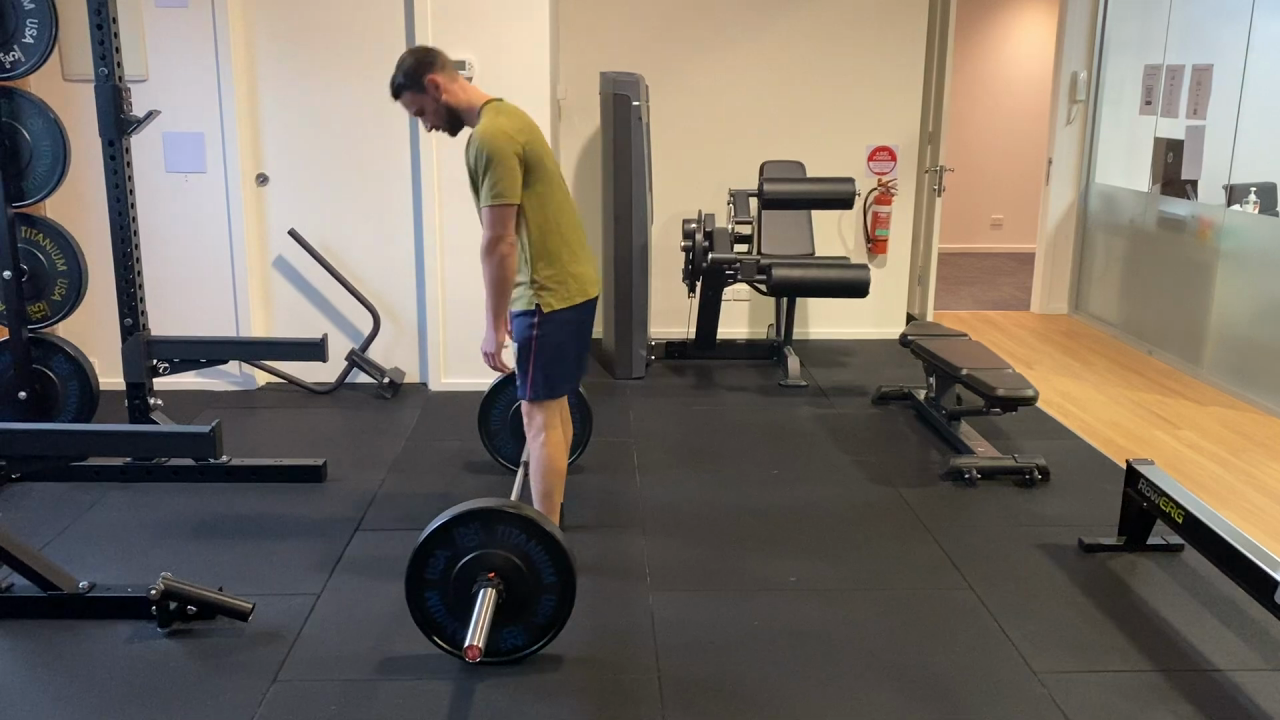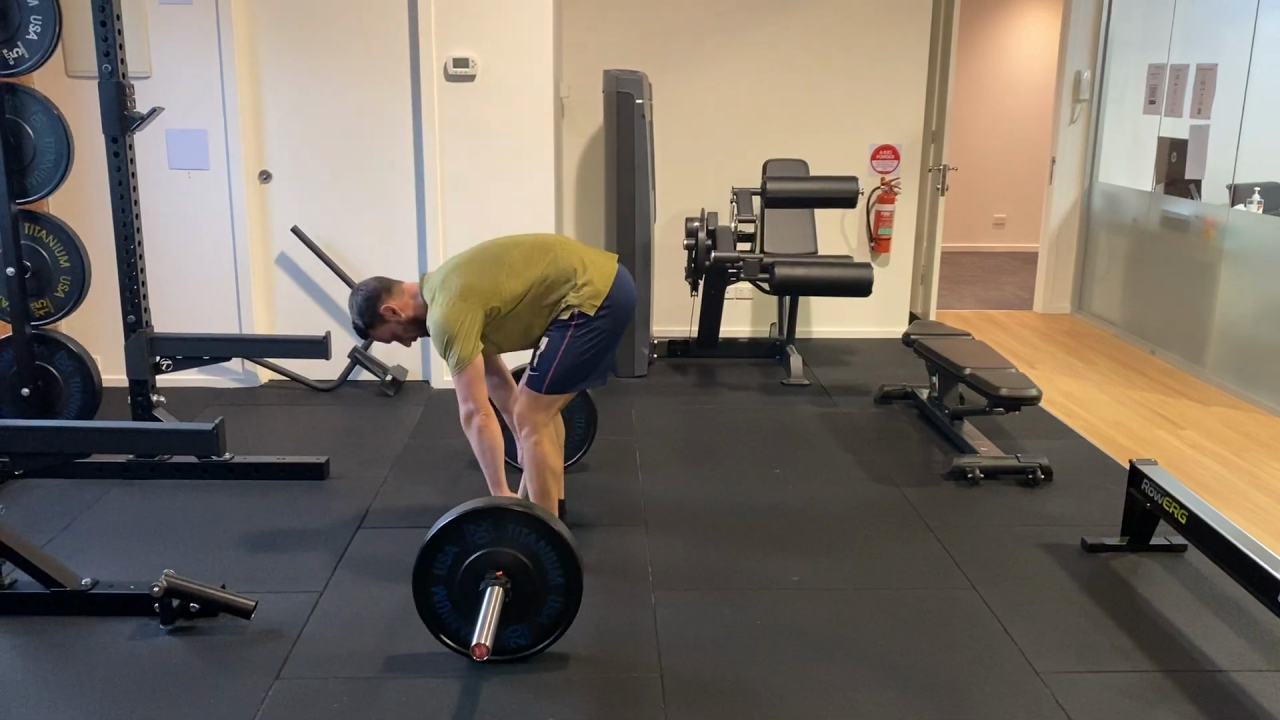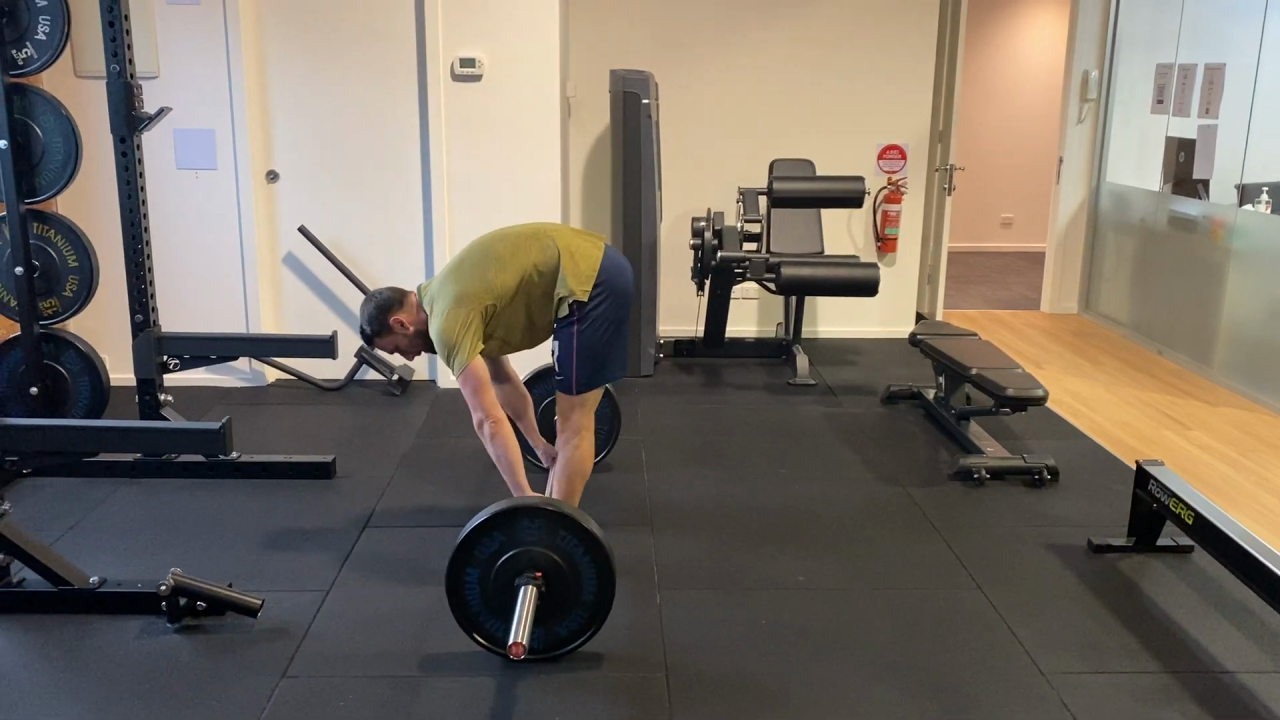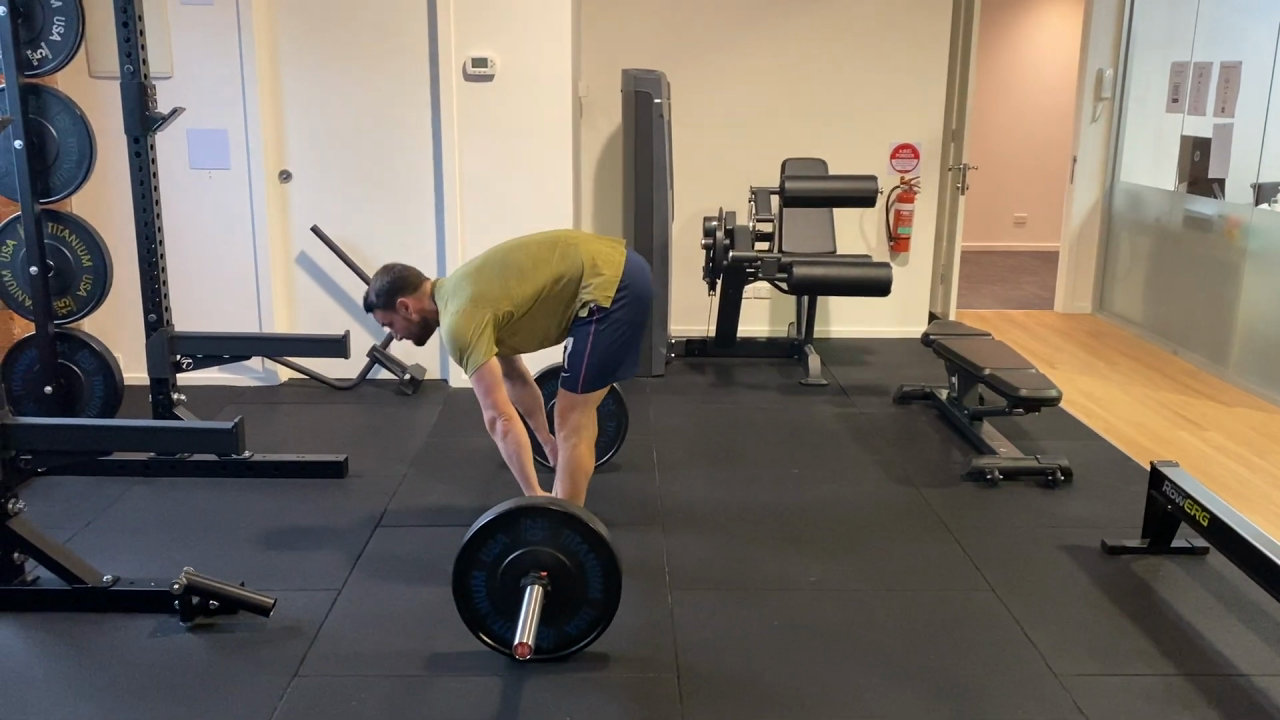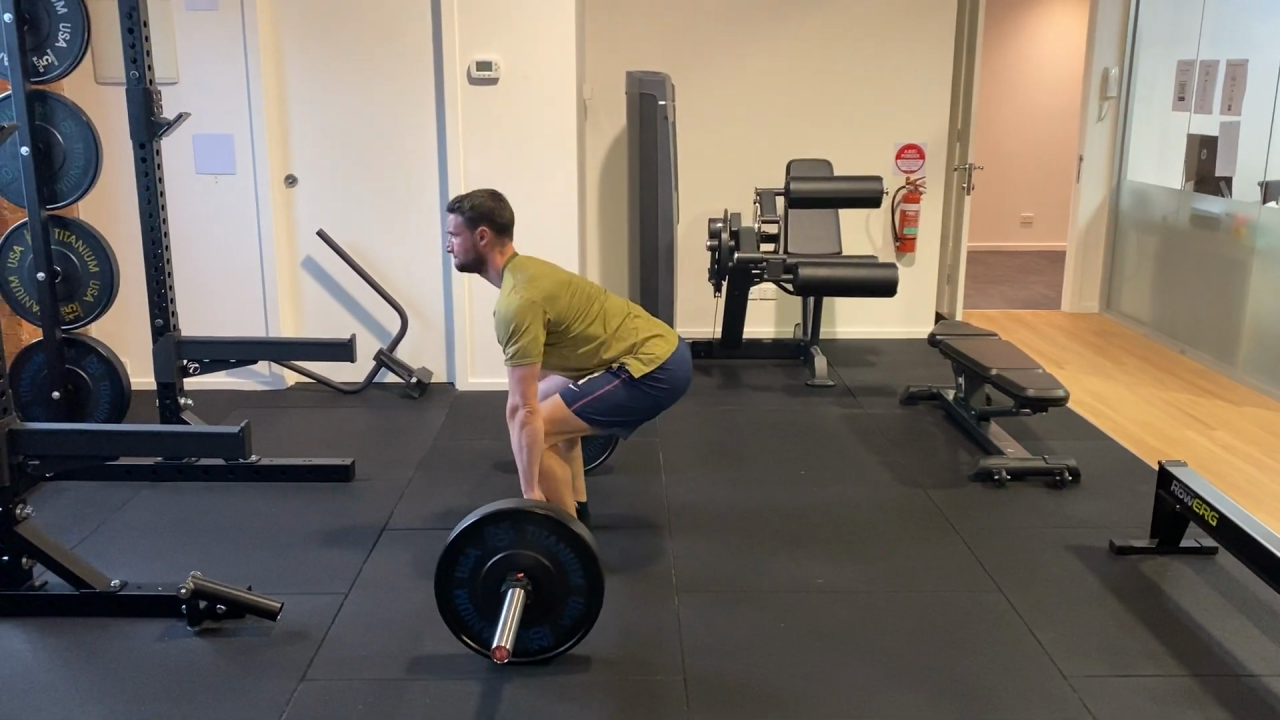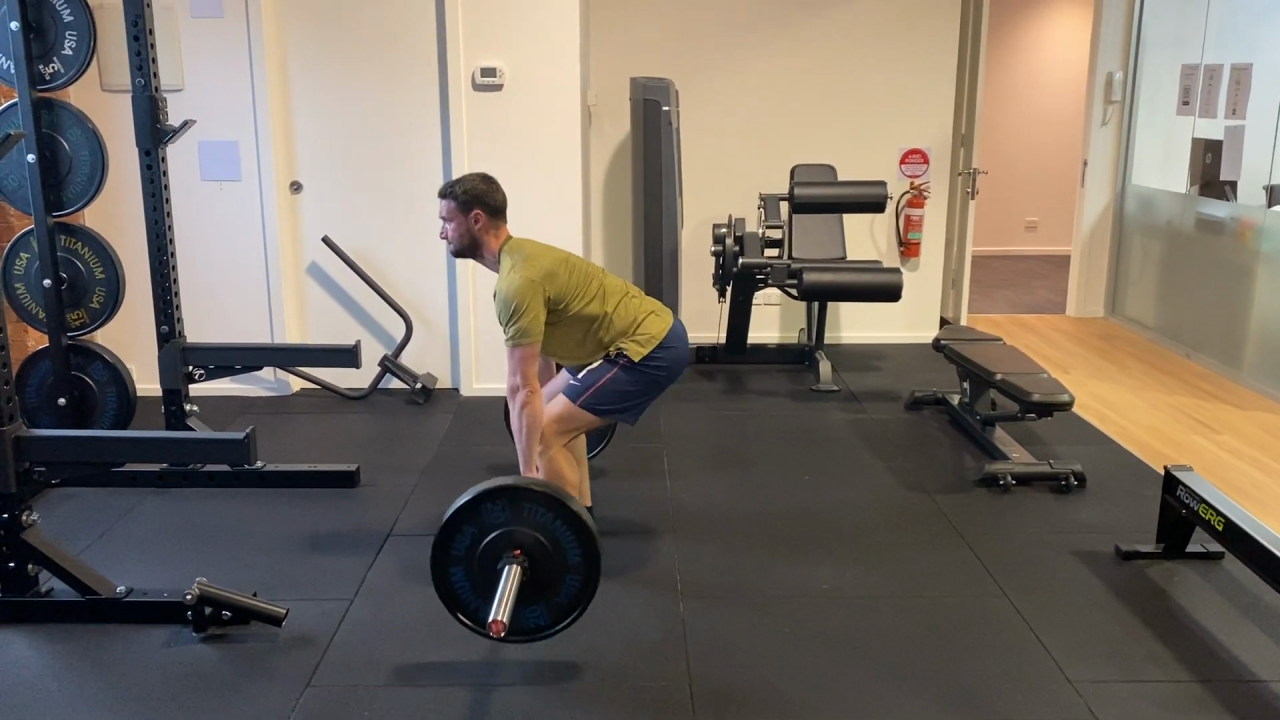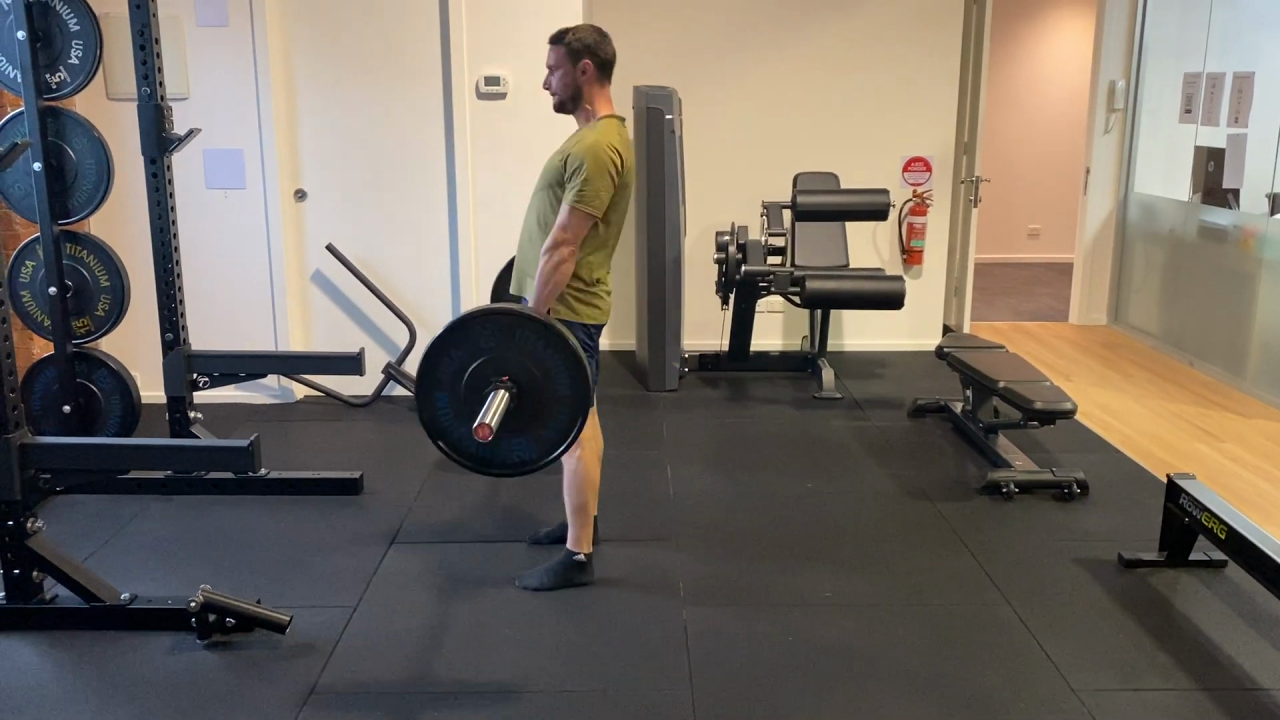
dt=0.7s
person 1, frame 1
left shoulder: (490, 137)
right shoulder: (503, 120)
left elbow: (499, 242)
left wrist: (494, 327)
right wrist: (510, 308)
left hip: (555, 292)
right hip: (563, 285)
left knee: (539, 414)
right knee: (551, 405)
right ankle: (549, 520)
person 1, frame 2
left shoulder: (447, 315)
right shoulder: (445, 292)
left elbow: (475, 413)
right elbow: (494, 376)
left wrist: (500, 493)
right wrist: (524, 439)
left hip: (594, 295)
right hip: (605, 281)
left knee: (532, 416)
right knee: (538, 406)
right ankle: (552, 511)
person 1, frame 3
left shoulder: (447, 322)
right shoulder: (447, 301)
left elbow: (488, 419)
right elbow: (503, 381)
left wrist: (524, 497)
right wrist: (538, 443)
left hip: (588, 279)
right hip: (599, 265)
left knee: (574, 419)
right knee: (572, 411)
person 1, frame 4
left shoulder: (459, 321)
right shoulder: (460, 297)
left elbow: (499, 418)
right elbow: (515, 378)
left wrist: (535, 497)
right wrist: (547, 440)
left hip: (609, 283)
left knee: (572, 416)
right knee: (575, 412)
person 1, frame 5
left shoulder: (517, 302)
right shoulder: (526, 273)
left elbow: (522, 410)
left wrist: (530, 494)
left hip: (653, 369)
right hip: (657, 350)
left knee: (537, 430)
right knee: (549, 406)
right ankle: (575, 509)
person 1, frame 6
left shoulder: (517, 284)
right shoulder: (522, 257)
left elbow: (521, 389)
right elbow: (542, 351)
left wrist: (528, 475)
right wrist: (546, 403)
left hip: (648, 349)
right hip: (653, 335)
left knee: (546, 432)
right knee: (553, 410)
person 1, frame 7
left shoulder: (595, 146)
right shoulder: (601, 136)
left elbow: (563, 245)
right wrist: (533, 312)
left hip: (562, 309)
right hip: (569, 305)
right knee: (578, 419)
left ankle: (577, 557)
right ankle: (583, 520)
